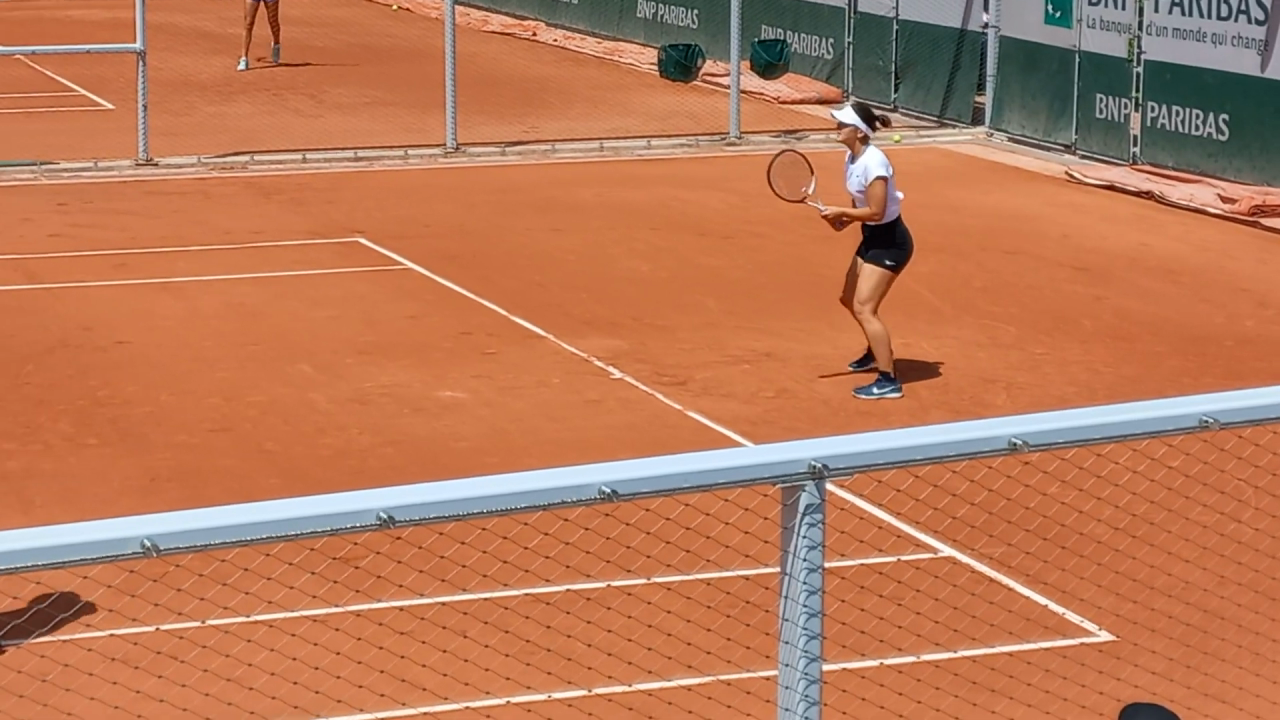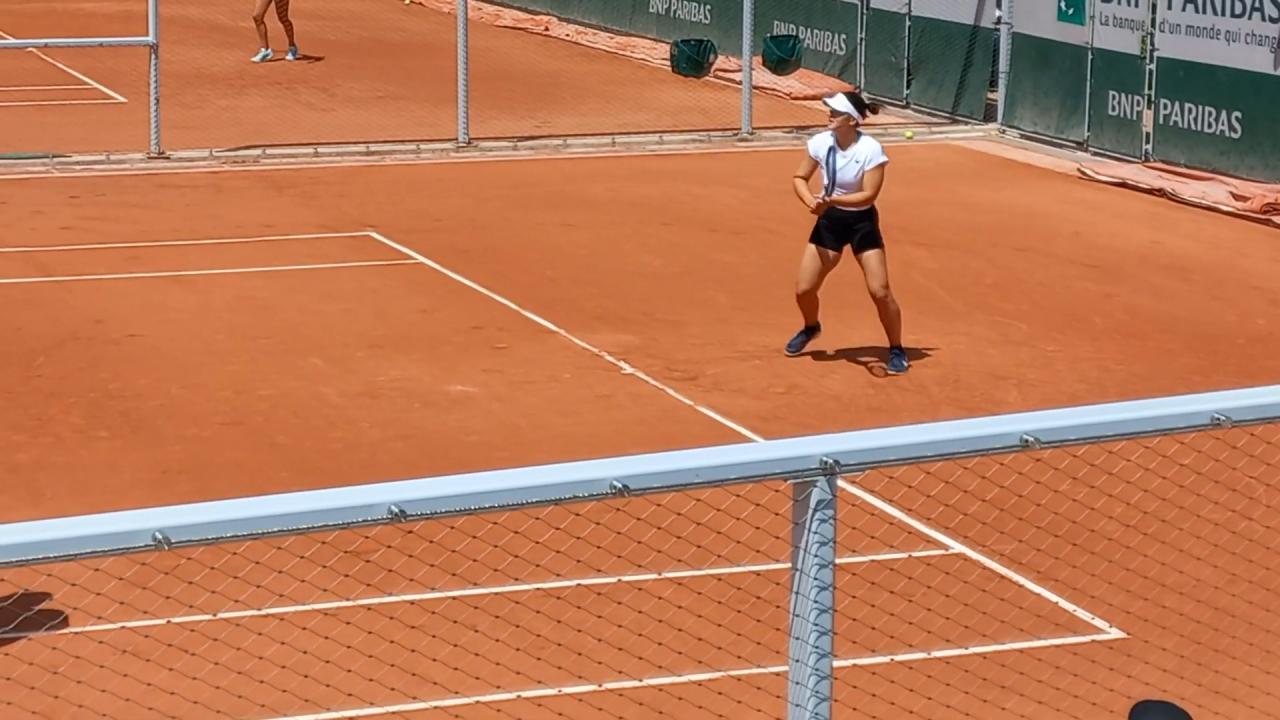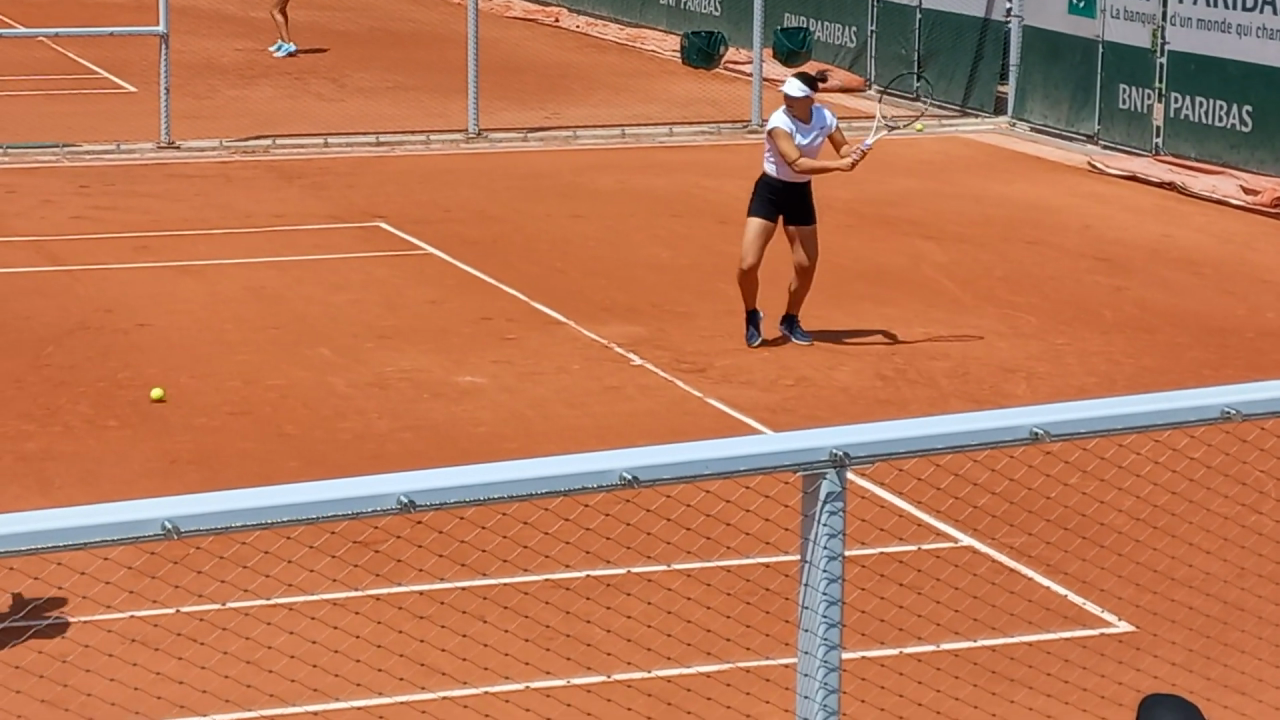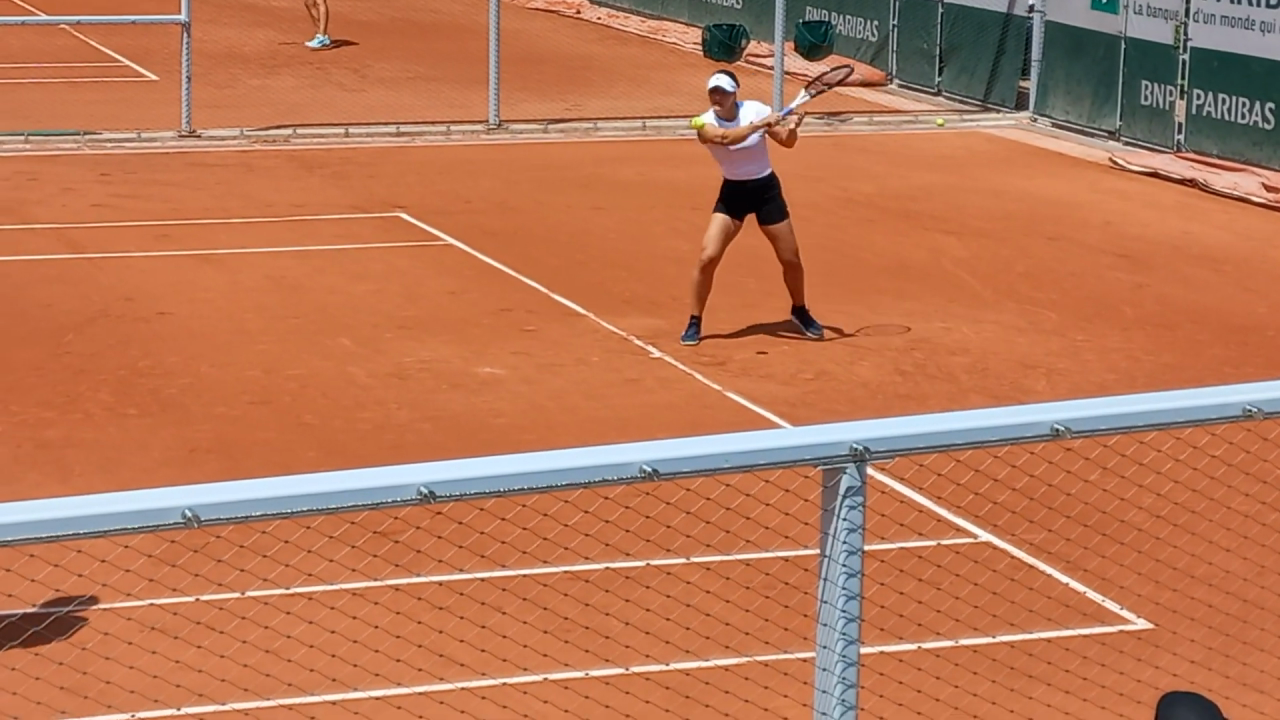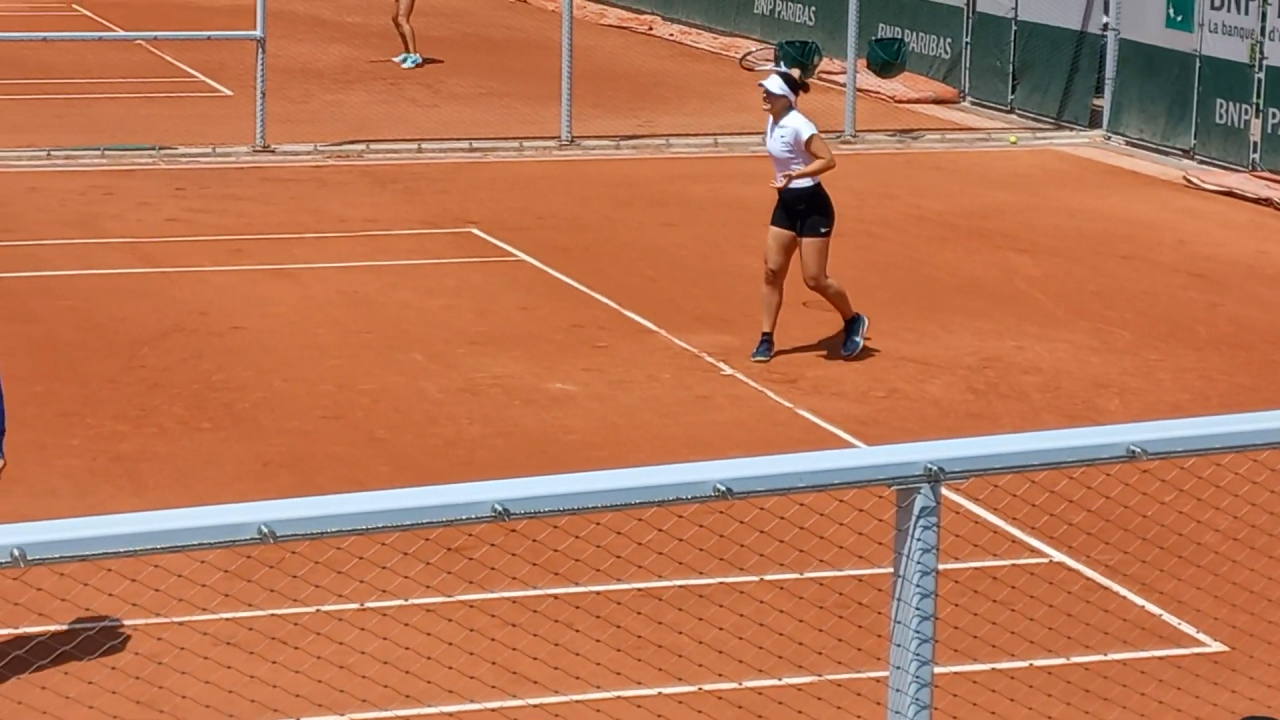
dt=0.4s
person 1, frame 1
left shoulder: (874, 162)
right shoulder: (850, 158)
left elbow: (876, 211)
left wrist: (841, 213)
right wrist: (842, 218)
left hip: (890, 241)
right hip: (871, 237)
left knee: (864, 307)
right knee: (849, 299)
left ankle: (888, 380)
right ankle: (877, 354)
person 1, frame 2
left shoulder: (872, 151)
right shoulder: (819, 143)
left elbow: (868, 196)
right elbow: (799, 178)
left wrist: (835, 202)
right wrist: (812, 201)
left hip: (862, 223)
right hip: (829, 222)
left knee: (880, 292)
right knee: (804, 289)
left ankle: (896, 349)
right ankle: (810, 328)
person 1, frame 3
left shoulder: (824, 117)
right shoulder: (779, 122)
left elbow: (843, 148)
right elbow: (796, 163)
left wrist: (854, 154)
right wrist: (838, 166)
left hip: (800, 194)
right hip: (770, 192)
left knee: (805, 265)
right knee: (748, 264)
left ankle: (790, 320)
right ankle: (752, 316)
person 1, frame 4
left shoulder: (756, 111)
right shoulder: (707, 124)
left elbow: (786, 138)
right elbow: (730, 136)
left wrist: (793, 123)
right wrist: (761, 124)
left hip: (767, 191)
right hip: (733, 193)
left knee: (790, 259)
right knee: (707, 258)
left ankle: (800, 312)
right ankle: (695, 322)
person 1, frame 5
left shoulder: (798, 125)
right shoulder: (774, 118)
left elbow: (828, 161)
right elbow: (793, 84)
left wrist: (795, 174)
right wrist: (792, 76)
left hip: (812, 206)
right hip: (787, 203)
left knee: (815, 279)
right knee: (772, 272)
left ankle: (853, 321)
right ankle: (767, 339)
